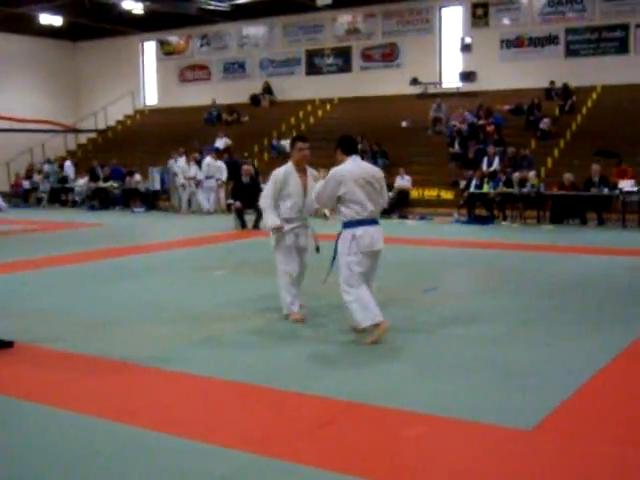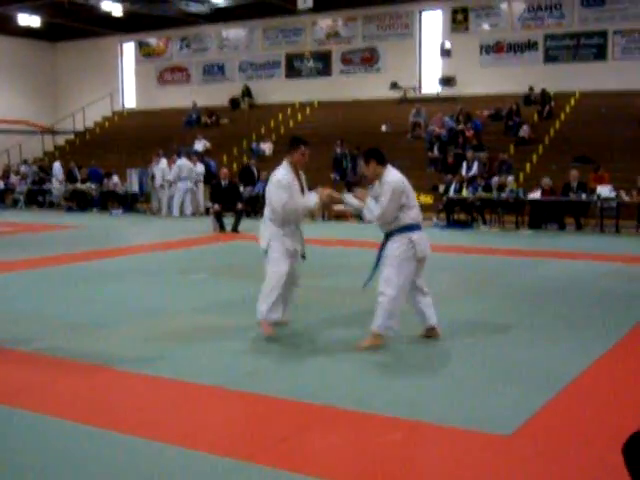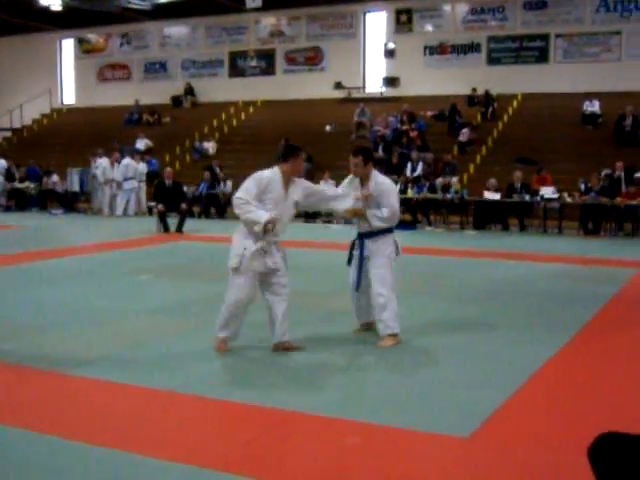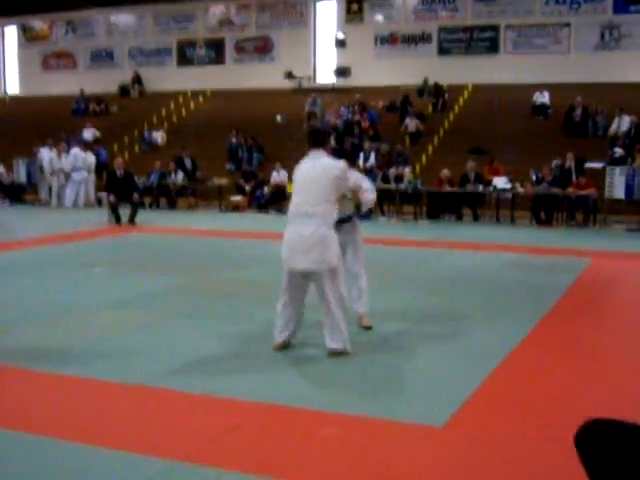
dt=0.7s
person 1, frame 1
left shoulder: (313, 175)
right shoulder: (281, 174)
right elbow: (266, 200)
right wrist: (273, 223)
left hip: (303, 227)
right hip: (283, 228)
left knee: (300, 268)
right knee: (288, 269)
left ankle: (290, 301)
right ankle: (291, 308)
person 1, frame 2
left shoulder: (299, 174)
right shoulder: (280, 177)
right elbow: (286, 208)
left wrist: (317, 199)
right wrist: (316, 198)
left hip: (292, 231)
right hip: (276, 231)
left knee: (290, 276)
right knee: (278, 274)
left ankle: (276, 313)
right ankle: (266, 317)
person 1, frame 3
left shoulder: (300, 187)
right shoulder: (263, 178)
left elbow: (326, 195)
right elbow: (241, 200)
left wrist: (356, 197)
right wrist: (262, 217)
left hip: (270, 247)
right hip: (248, 244)
left knee: (279, 292)
right knee: (241, 294)
left ankle: (281, 339)
right ankle: (223, 335)
person 1, frame 4
left shoulder: (300, 167)
right shoulder: (338, 167)
right elbow: (341, 191)
left hip: (294, 234)
right hip: (319, 236)
left knee: (292, 291)
right knee: (333, 293)
left ankle: (282, 337)
right ankle: (337, 344)
person 2, frame 1
left shoulder: (338, 173)
right shoulder: (376, 171)
left elbow: (321, 200)
right elbow: (384, 202)
left wrist: (328, 188)
left hip: (354, 233)
right hip: (374, 230)
left knee: (351, 284)
right knee: (363, 280)
left ankle: (377, 323)
right ankle: (363, 321)
person 2, frame 2
left shoulder: (392, 182)
right shoulder: (386, 179)
left elbow: (382, 215)
right elbow: (374, 200)
left wrist: (366, 200)
right wrist: (345, 197)
left hip: (404, 240)
right hip: (408, 238)
left knee: (390, 288)
right knee: (415, 286)
left ankle: (378, 334)
right ankle: (431, 326)
person 2, frame 3
left shoulder: (384, 184)
right shoulder: (353, 180)
left elbow: (392, 214)
left wrist: (365, 213)
right wrist: (350, 207)
left hip: (382, 242)
right hip: (362, 241)
left knee: (382, 288)
right knee: (358, 285)
left ankle: (391, 333)
right ankle: (367, 320)
person 2, frame 4
left shoulder: (353, 176)
left elbow: (370, 193)
left wrist: (359, 197)
left hip: (347, 226)
left knee: (356, 270)
left ankle: (362, 313)
